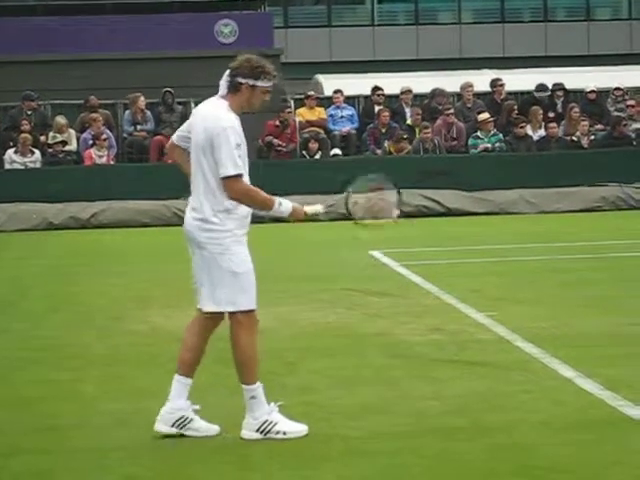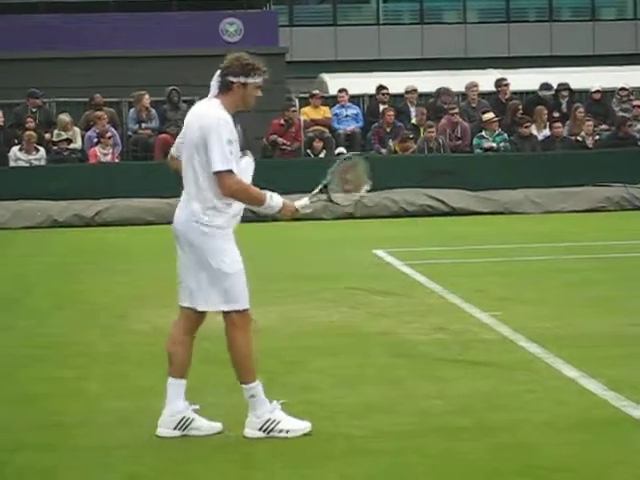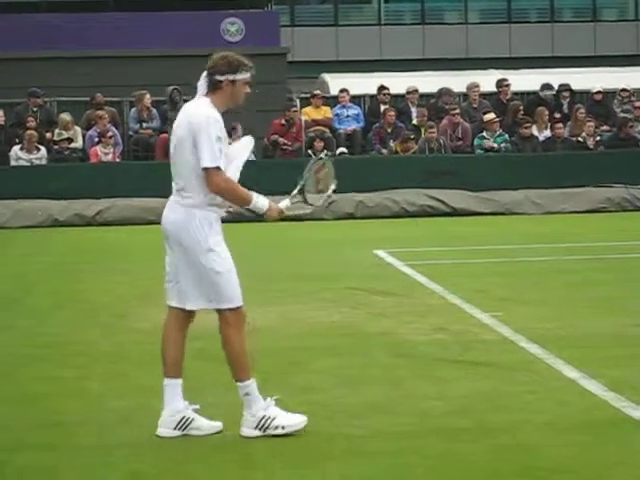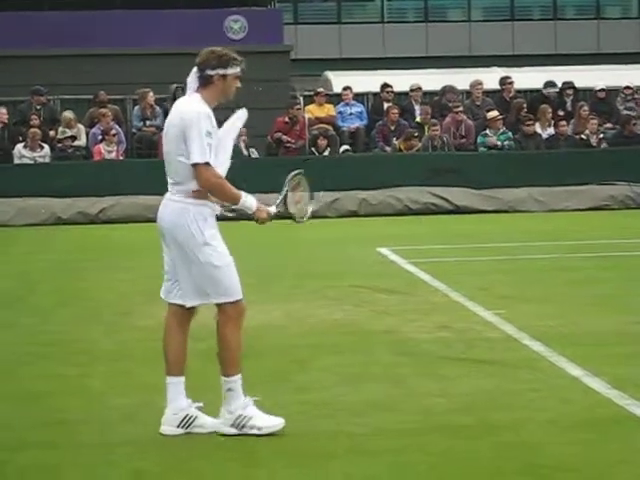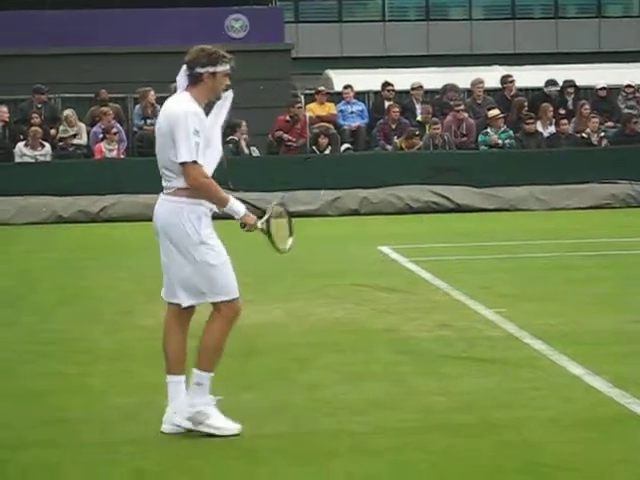
dt=0.1s
person 1, frame 1
left shoulder: (206, 109)
right shoulder: (224, 122)
left elbow: (174, 148)
right elbow: (236, 189)
right wrist: (283, 207)
left hip: (203, 222)
right hip: (220, 230)
left knee: (209, 317)
right knee: (244, 318)
left ankle: (175, 409)
right ankle: (258, 415)
person 1, frame 2
left shoulder: (201, 110)
right shoulder: (217, 120)
left elbow: (176, 159)
right elbow: (229, 185)
right wrist: (275, 203)
left hip: (193, 222)
right hip: (208, 229)
left knee: (190, 315)
right knee: (237, 318)
left ankle: (175, 411)
right ankle: (260, 414)
person 1, frame 3
left shoulder: (191, 110)
right shoulder: (207, 118)
right elbow: (217, 183)
right wrist: (262, 204)
left hip: (181, 217)
right hip: (196, 223)
left knee: (179, 313)
right knee: (232, 315)
left ankle: (174, 411)
right ankle: (257, 411)
person 1, frame 4
left shoulder: (186, 106)
right shoulder: (198, 113)
right elbow: (207, 178)
right wrist: (251, 205)
left hip: (176, 213)
right hip: (192, 218)
left knee: (179, 310)
right knee: (232, 308)
left ankle: (178, 409)
right ankle: (236, 408)
person 1, frame 5
left shoulder: (181, 106)
right shoulder: (187, 111)
right elbow: (194, 176)
right wrist: (238, 210)
left hip: (174, 211)
right hip: (187, 216)
left knee: (179, 309)
right knee: (227, 306)
left ankle: (180, 408)
right ankle: (197, 402)
